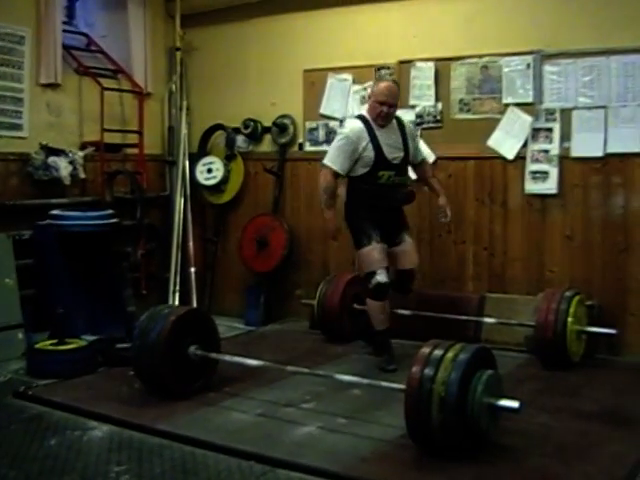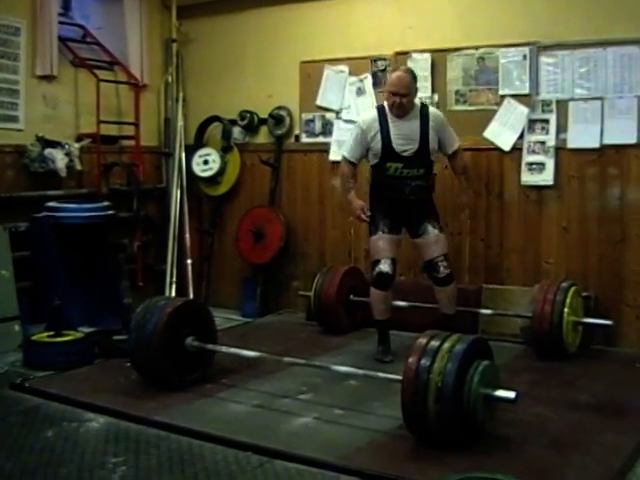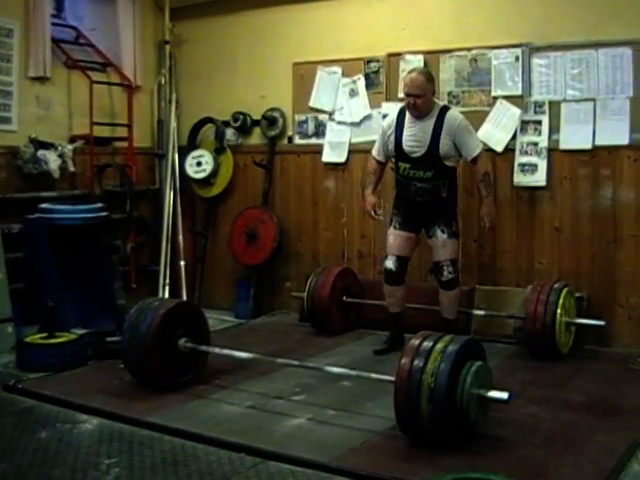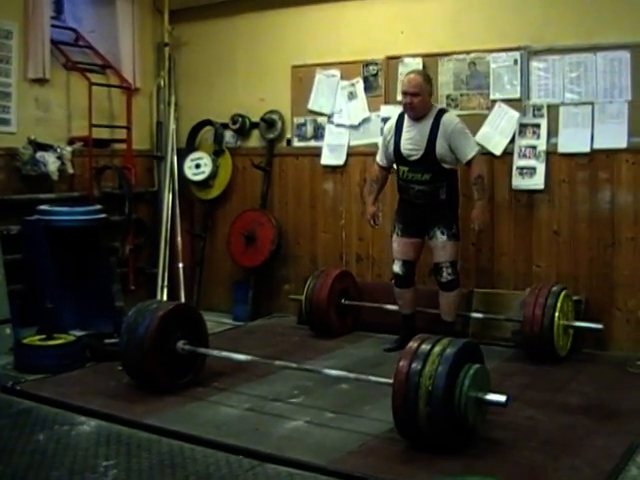
dt=0.3s
person 1, frame 1
left shoulder: (404, 128)
right shoulder: (354, 131)
left elbow: (421, 164)
right elbow: (328, 173)
left wrist: (440, 194)
right wrist: (329, 211)
left hip: (393, 213)
right hip: (365, 215)
left knee: (406, 277)
right knee: (379, 280)
left ankle: (375, 331)
right ankle: (384, 348)
person 1, frame 2
left shoulder: (432, 117)
right shoulder: (370, 121)
left elbow: (455, 154)
right elbow: (348, 161)
left wrist: (466, 189)
right wrist: (352, 195)
left hip: (421, 204)
right hip: (384, 206)
left knee: (440, 268)
right knee: (382, 272)
right ankle: (382, 340)
person 1, frame 3
left shoulder: (452, 121)
right shoulder: (393, 121)
left elbow: (479, 159)
right elbow: (377, 159)
left wrist: (487, 199)
right wrist: (369, 192)
left hip: (440, 207)
right hip: (404, 205)
left knee: (446, 271)
right knee: (392, 267)
right ankle: (395, 333)
person 1, frame 4
left shoulder: (448, 124)
right shoulder: (393, 126)
left elbow: (476, 162)
right elbow: (381, 167)
left wrist: (479, 204)
right wrist: (371, 201)
left hip: (441, 209)
right hip: (407, 208)
left knee: (446, 273)
right knee: (401, 272)
left ankle: (448, 337)
right ankle: (408, 331)
